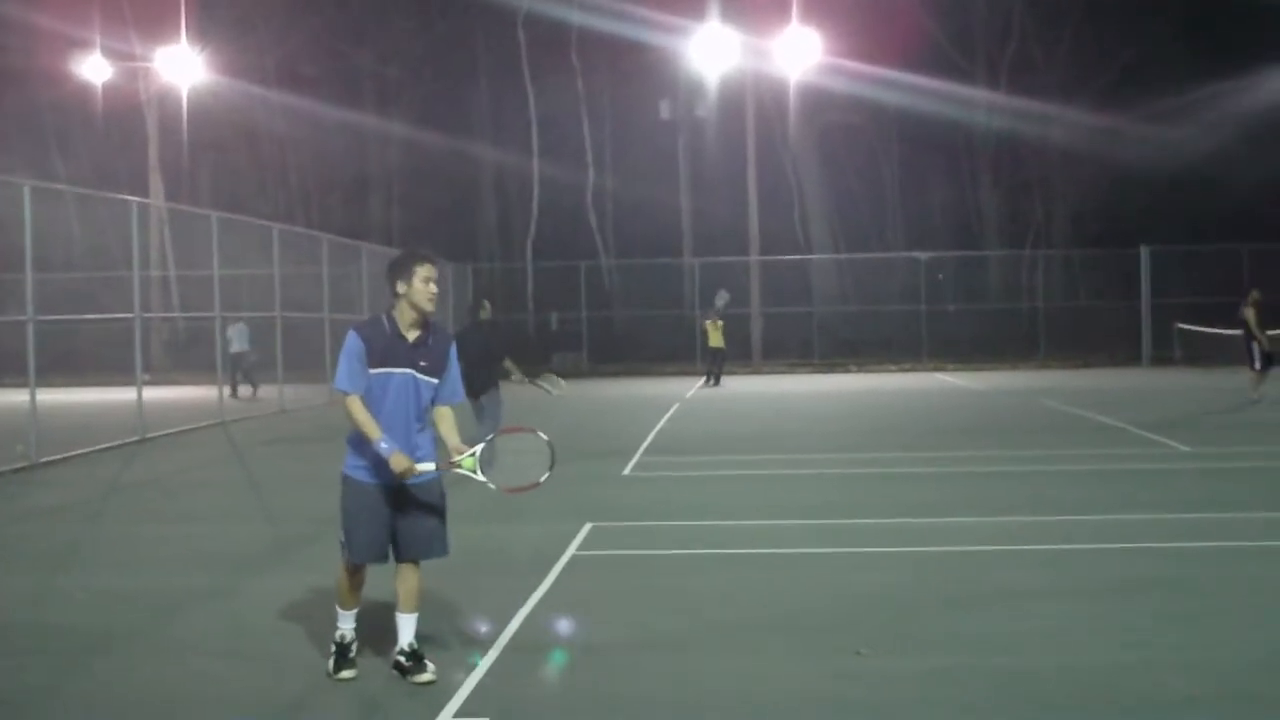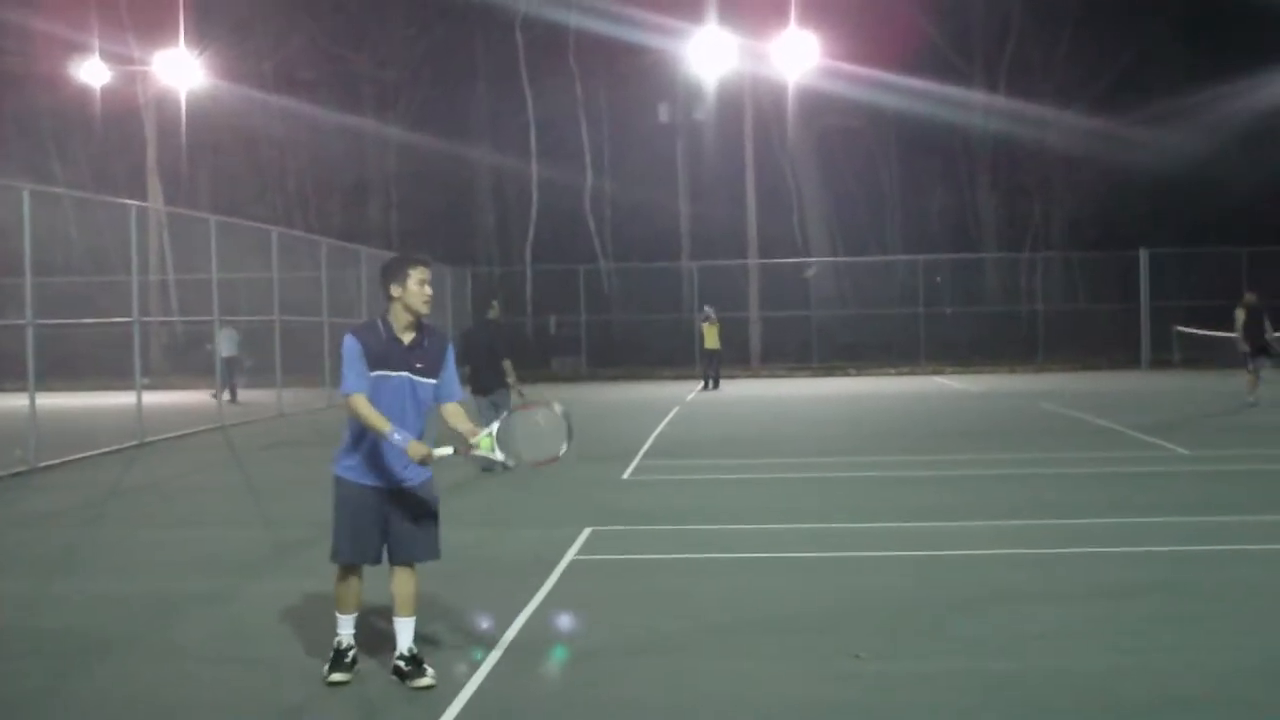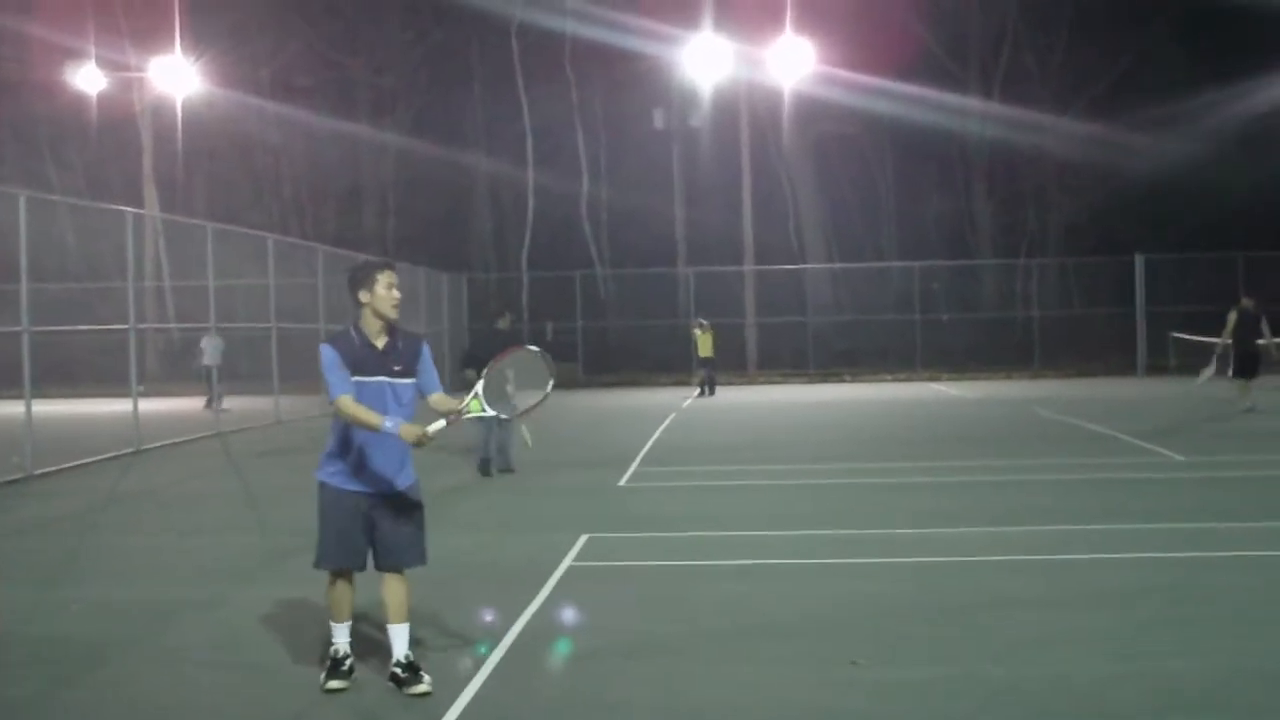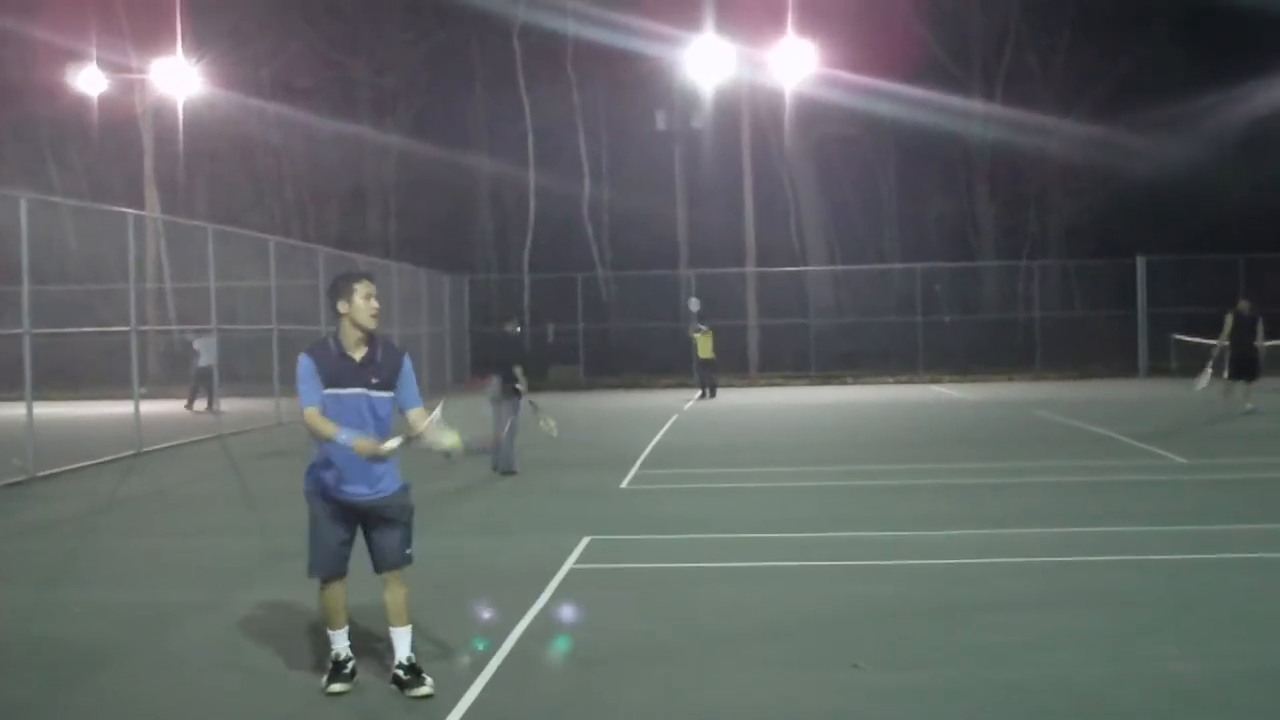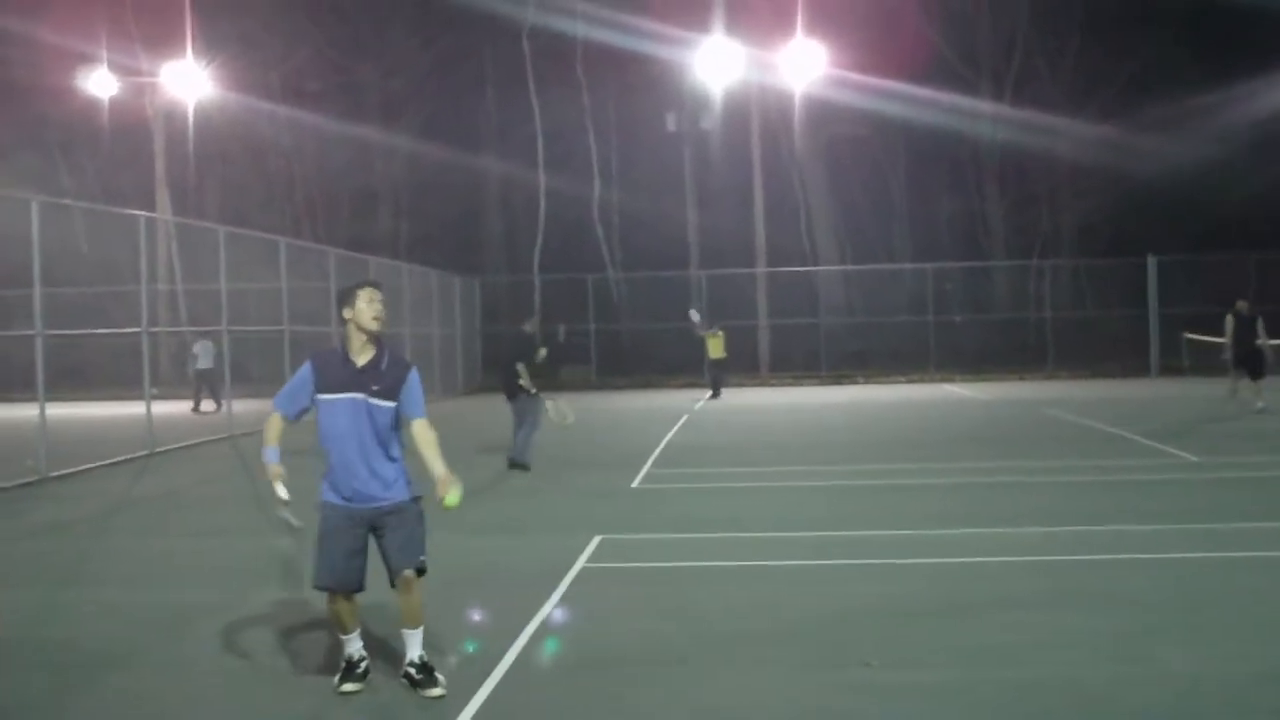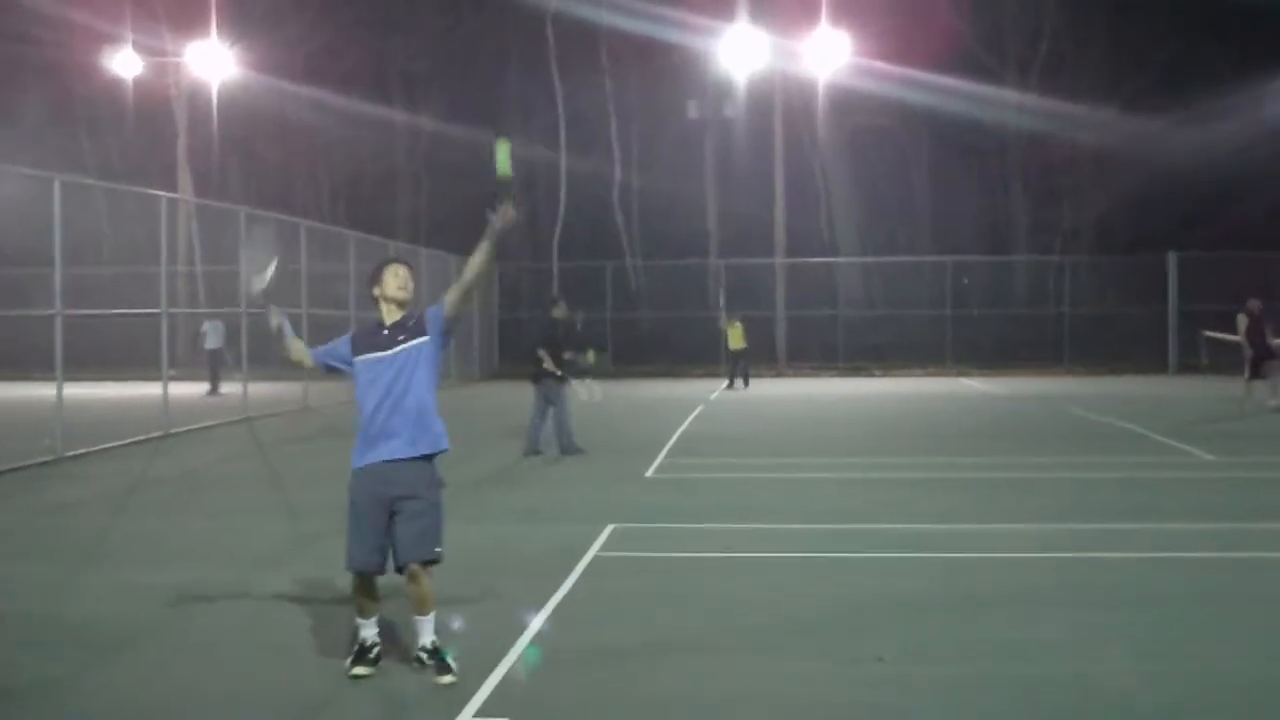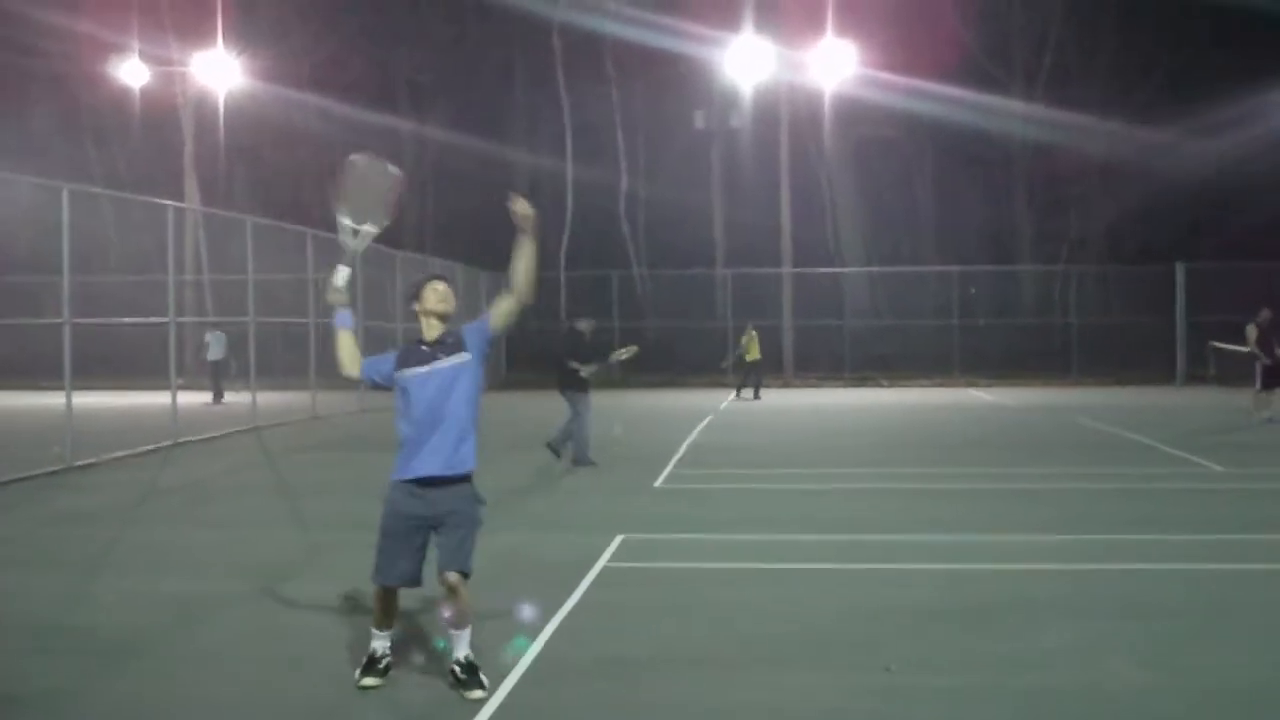
dt=0.3s
person 1, frame 1
left shoulder: (442, 344)
right shoulder: (362, 337)
left elbow: (442, 405)
right elbow: (352, 401)
left wrist: (454, 443)
right wrist: (388, 450)
left hip: (419, 472)
right hip: (366, 471)
left knee: (411, 558)
right knee: (356, 559)
left ankle: (406, 647)
right ankle: (345, 637)
person 1, frame 2
left shoulder: (439, 346)
right shoulder: (359, 340)
left elbow: (447, 403)
right elbow: (357, 403)
left wrist: (470, 431)
right wrist: (402, 440)
left hip: (412, 476)
right hip: (360, 473)
left knee: (405, 561)
right knee: (351, 562)
left ankle: (405, 652)
right ankle: (344, 644)
person 1, frame 3
left shoulder: (414, 347)
right shoulder: (335, 349)
left elbow: (435, 397)
right elbow: (346, 407)
left wrist: (461, 407)
right wrist: (395, 426)
left hip: (397, 481)
right hip: (344, 480)
left knee: (396, 568)
right knee: (342, 569)
left ankle: (401, 660)
right ankle: (341, 652)
person 1, frame 4
left shoulder: (395, 359)
right shoulder: (313, 359)
left elbow: (414, 413)
right elbow: (312, 418)
right wrist: (352, 440)
left hip: (384, 488)
right hip: (330, 490)
left knee: (394, 571)
right knee: (331, 575)
left ankle: (403, 661)
right ankle: (341, 656)
person 1, frame 5
left shoulder: (401, 372)
right shoulder: (318, 369)
left elbow: (419, 427)
right elbow: (278, 414)
left wrist: (440, 472)
right wrist: (271, 456)
left hip: (395, 497)
right hip: (341, 501)
left knee: (408, 576)
right knee: (337, 588)
left ankle: (415, 660)
right ankle: (355, 656)
person 1, frame 6
left shoulder: (430, 326)
right shoulder: (358, 344)
left elbow: (465, 284)
right elbow: (308, 357)
left wrist: (492, 235)
right wrist: (284, 329)
left hip: (417, 469)
right hip: (370, 471)
left knee: (416, 564)
right knee: (363, 569)
left ankle: (428, 644)
right ankle: (368, 640)
person 1, frame 7
left shoulder: (469, 341)
right shoulder: (399, 359)
left elbow: (517, 296)
right elbow: (351, 366)
left wrist: (524, 234)
right wrist: (342, 313)
left hip: (454, 487)
right hip: (408, 487)
left knee: (454, 580)
right knee: (389, 583)
left ankle: (463, 660)
right ankle: (380, 650)
person 2, frame 1
left shoulder: (463, 334)
right shoulder: (488, 331)
left elbow: (460, 360)
right elbow: (501, 356)
right wrist: (516, 372)
left hip: (471, 384)
right hip: (487, 383)
left knee: (483, 422)
right knee: (491, 422)
left ankle: (486, 456)
right ankle: (483, 457)
person 2, frame 2
left shoulder: (470, 333)
right shoulder: (495, 329)
left elbow: (466, 360)
right elbow: (503, 356)
right wrist: (512, 376)
left hip: (478, 384)
right hip: (497, 382)
left knee: (486, 422)
left ankle: (488, 462)
person 2, frame 3
left shoulder: (480, 340)
right shoulder: (508, 339)
left elbow: (467, 365)
left wrist: (475, 380)
left knee: (486, 427)
right knee: (504, 426)
left ankle: (484, 459)
right ankle: (503, 463)
person 2, frame 4
left shoulder: (498, 341)
right shoulder: (514, 340)
left elbow: (496, 364)
right elbow: (516, 363)
right wrist: (522, 381)
left hip: (497, 388)
right hip: (510, 388)
left knee: (499, 424)
right knee: (508, 426)
left ankle: (498, 460)
right ankle: (505, 465)
person 2, frame 5
left shoulder: (519, 340)
right shoulder: (526, 339)
right elbow: (519, 362)
left wrist: (539, 356)
right wrist: (526, 380)
left hip: (513, 387)
right hip: (521, 388)
left knee: (520, 422)
right knee: (532, 420)
left ankle: (517, 457)
right ankle: (517, 456)
person 2, frame 6
left shoulder: (559, 326)
right shoulder: (551, 326)
right elbow: (540, 348)
left wrist: (568, 355)
right wrist: (549, 363)
left hip: (543, 375)
right hip: (549, 375)
left knee: (540, 411)
right knee: (561, 409)
left ankle: (531, 447)
right ankle: (568, 446)
person 2, frame 7
left shoulder: (582, 336)
right shoulder: (573, 336)
left elbow: (594, 355)
right elbow: (566, 360)
right wrist: (582, 369)
left hip: (578, 383)
right hip: (573, 383)
left knee: (578, 417)
right knee: (581, 419)
left ankle: (557, 442)
right ankle: (581, 456)
